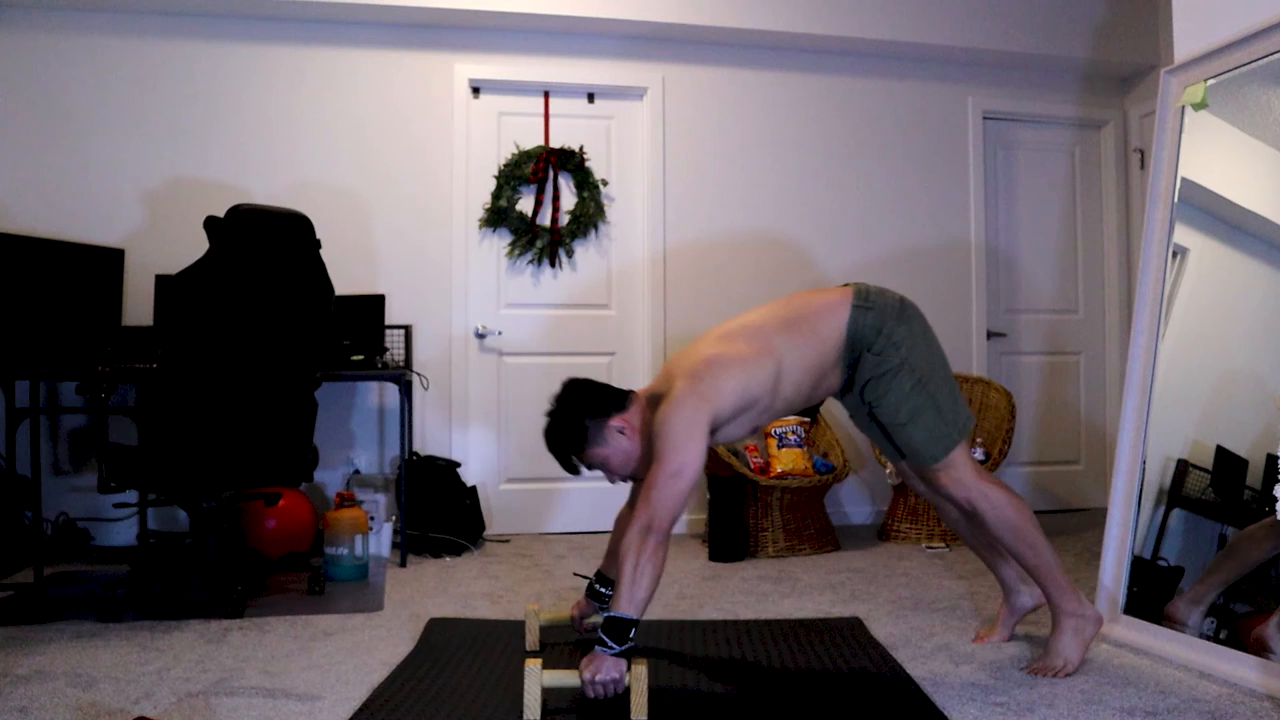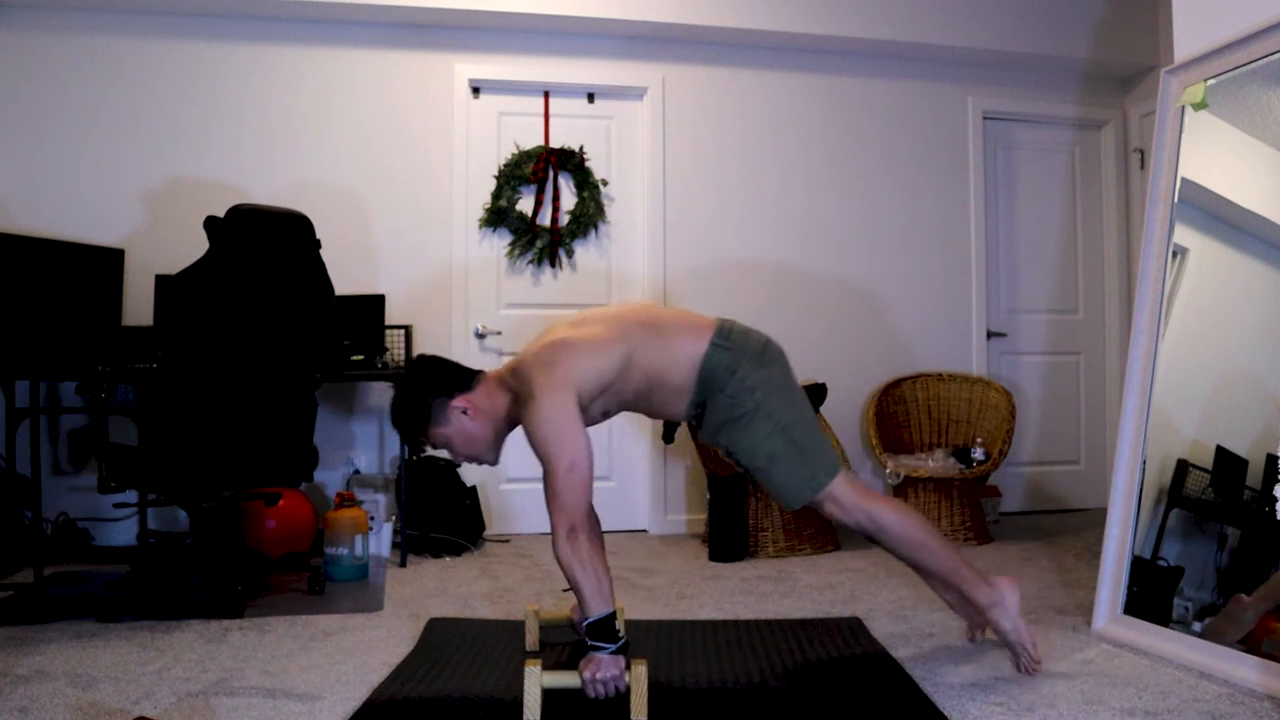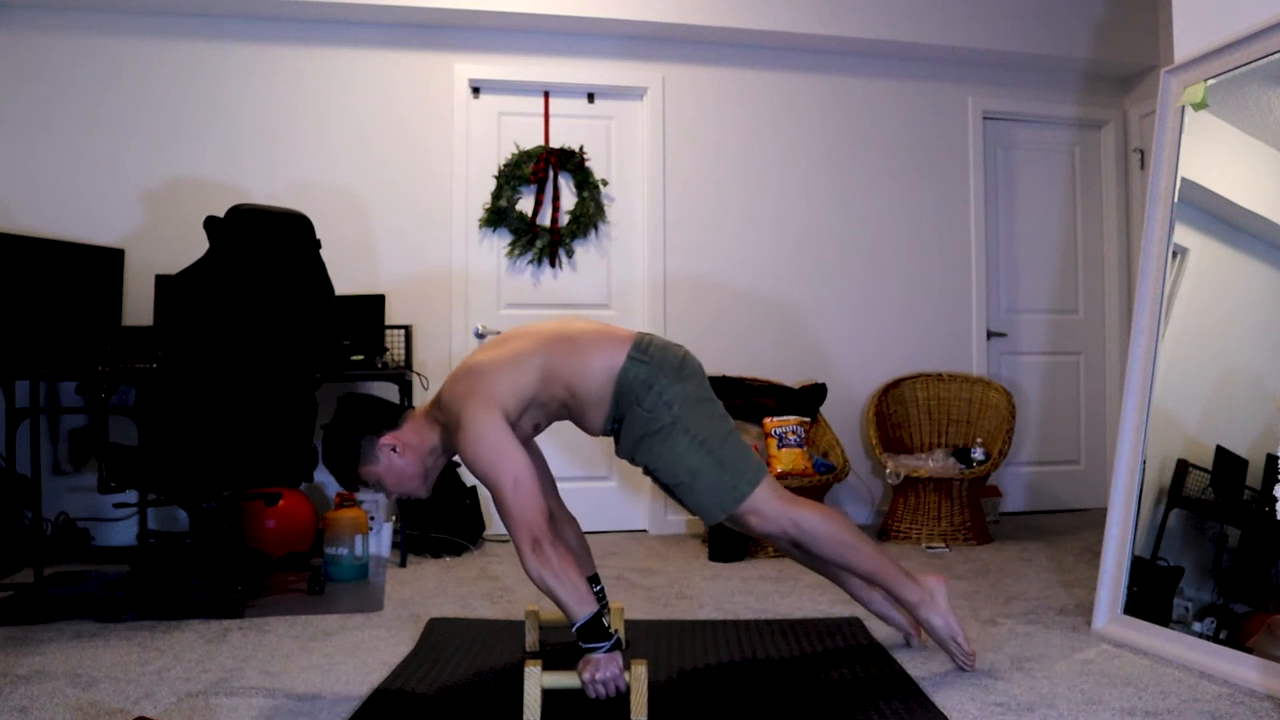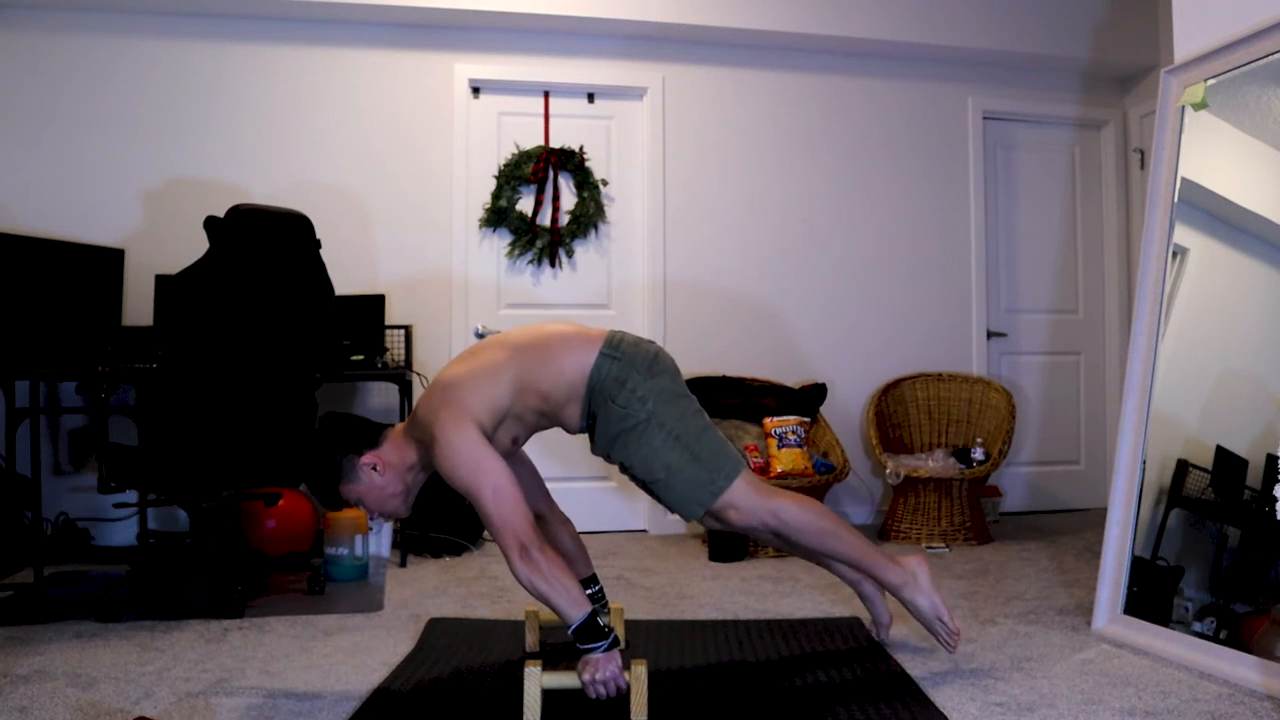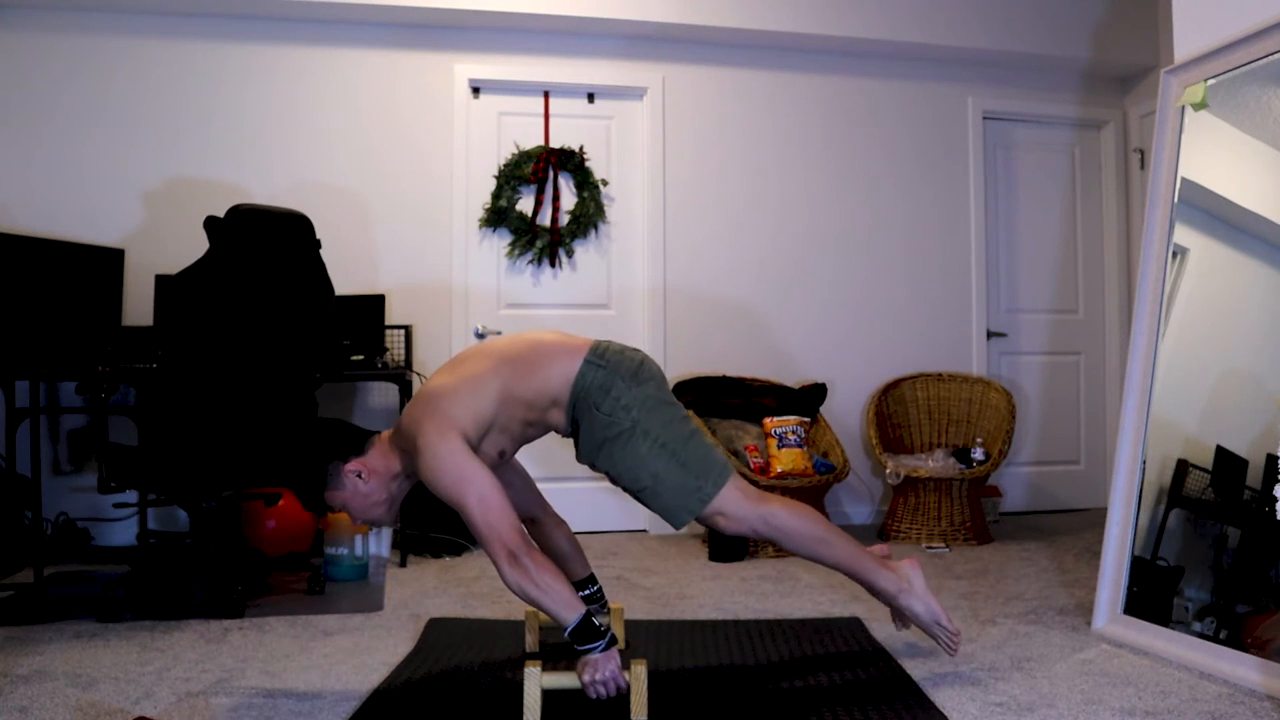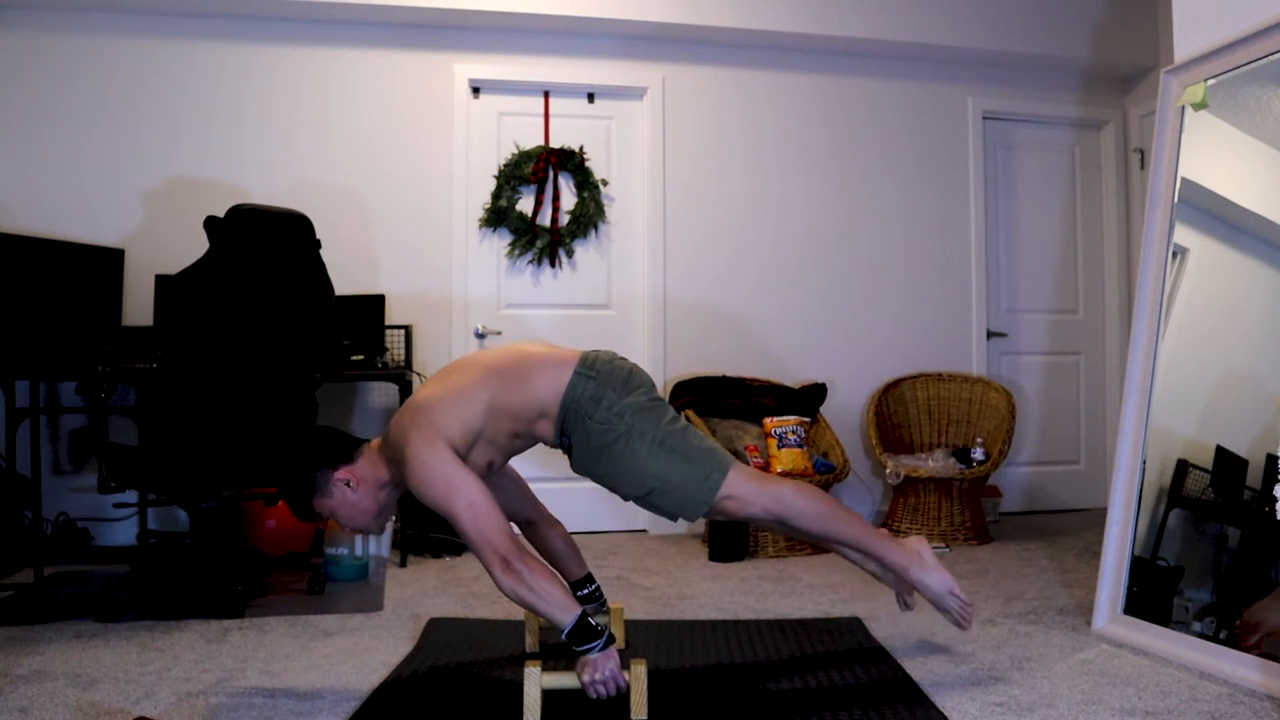
dt=0.5s
person 1, frame 1
left shoulder: (682, 410)
right shoulder: (660, 403)
left elbow: (649, 534)
right elbow: (637, 515)
left wrist: (614, 642)
right wrist: (599, 595)
left hip: (877, 333)
right hip: (854, 345)
left knee: (958, 481)
right knee: (928, 481)
left ankle: (1072, 607)
right ankle: (1018, 588)
person 1, frame 2
left shoulder: (542, 396)
right shoulder: (529, 380)
left elbow: (572, 528)
right elbow: (580, 511)
left wrist: (606, 642)
right wrist: (593, 607)
left hip: (732, 376)
right hip: (727, 369)
left knee: (843, 503)
right knee: (836, 498)
left ankle: (987, 594)
right ankle: (957, 590)
person 1, frame 3
left shoulder: (469, 422)
right shoulder: (476, 409)
left elbow: (535, 543)
right elbow: (550, 514)
left wrist: (597, 642)
right wrist: (594, 603)
left hip: (648, 389)
right hip: (646, 384)
left knee: (769, 511)
right knee: (758, 515)
left ankle: (915, 594)
right ankle: (881, 597)
person 1, frame 4
left shoulder: (446, 438)
right shoulder: (455, 422)
left elbow: (524, 549)
right elbow: (544, 516)
left wrist: (594, 641)
right wrist: (594, 604)
left hip: (621, 387)
right hip: (621, 381)
left knee: (747, 505)
right knee: (734, 505)
left ankle: (896, 573)
right ankle: (859, 573)
person 1, frame 5
left shoulder: (429, 446)
right shoulder: (446, 432)
left elbow: (513, 555)
right elbow: (536, 517)
left wrist: (591, 642)
right wrist: (591, 603)
left hip: (607, 395)
right hip: (606, 388)
left knee: (738, 511)
right knee: (727, 506)
left ankle: (892, 580)
right ankle: (866, 561)
person 1, frame 6
left shoulder: (416, 456)
right shoulder: (441, 442)
left elbow: (506, 561)
right elbow: (529, 518)
left wrist: (588, 639)
right wrist: (588, 600)
left hip: (597, 406)
right hip: (595, 395)
left knee: (746, 494)
right knee: (736, 493)
left ankle: (900, 557)
right ankle: (875, 553)
